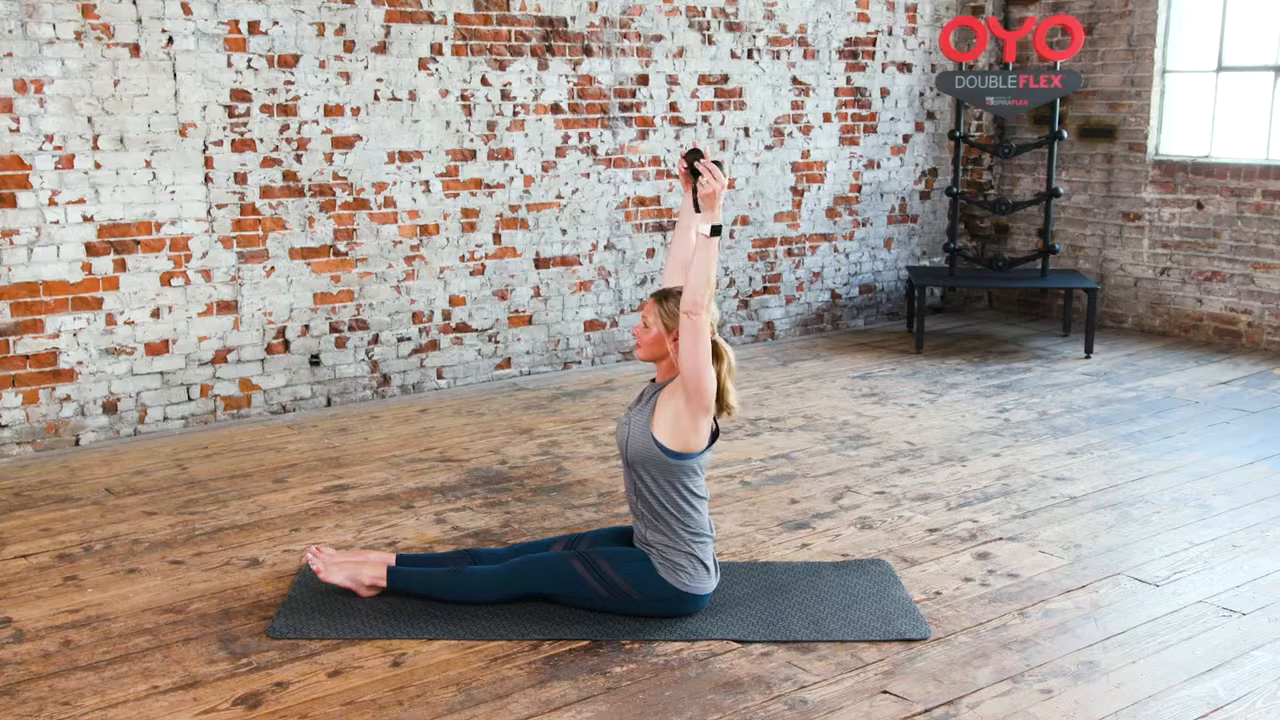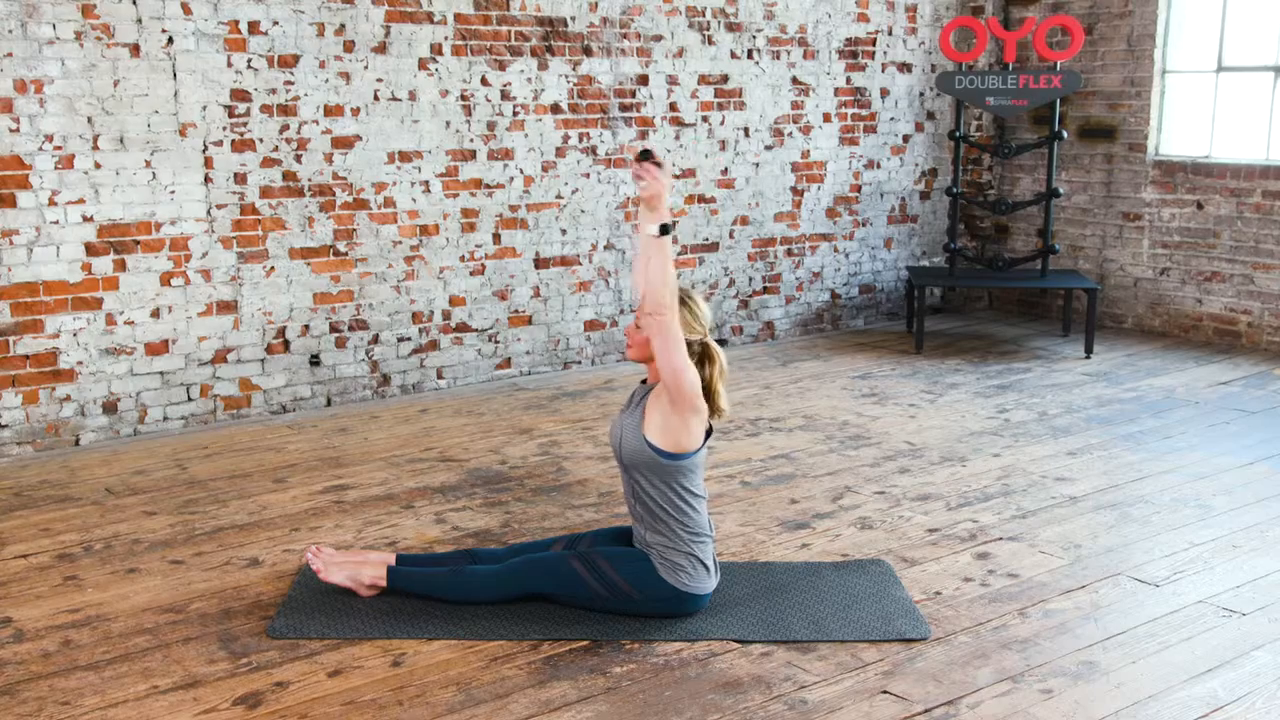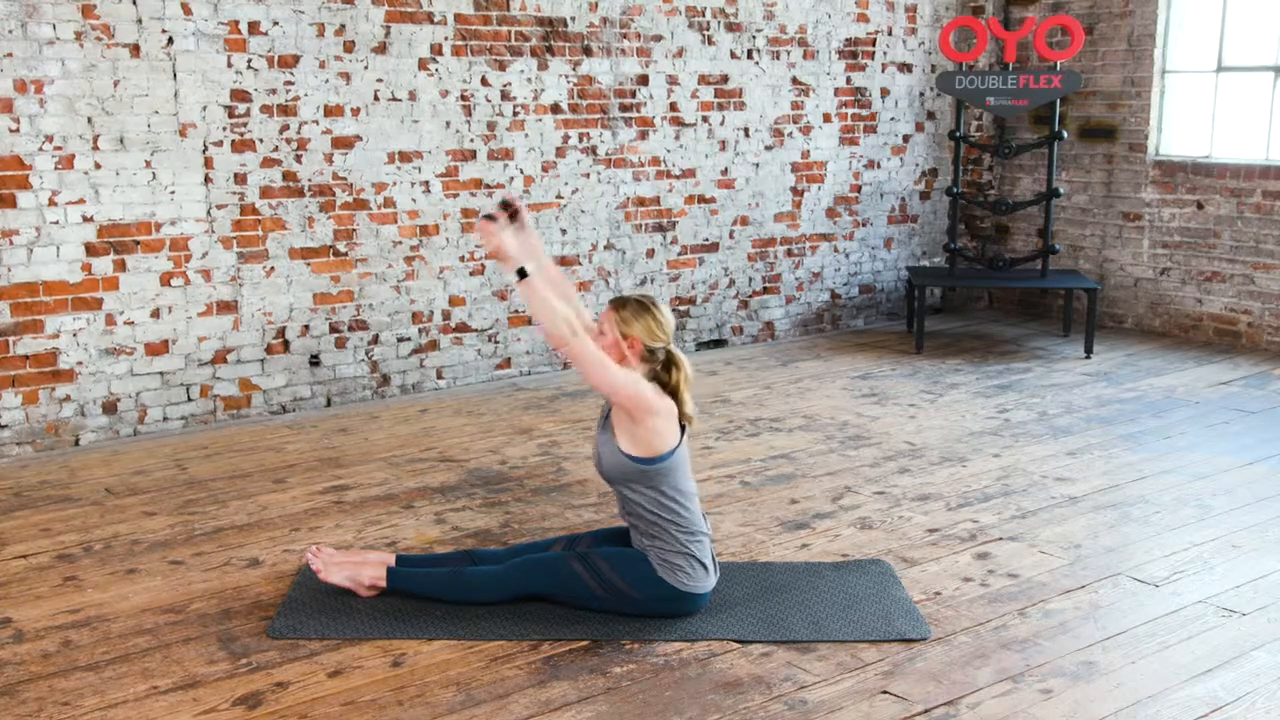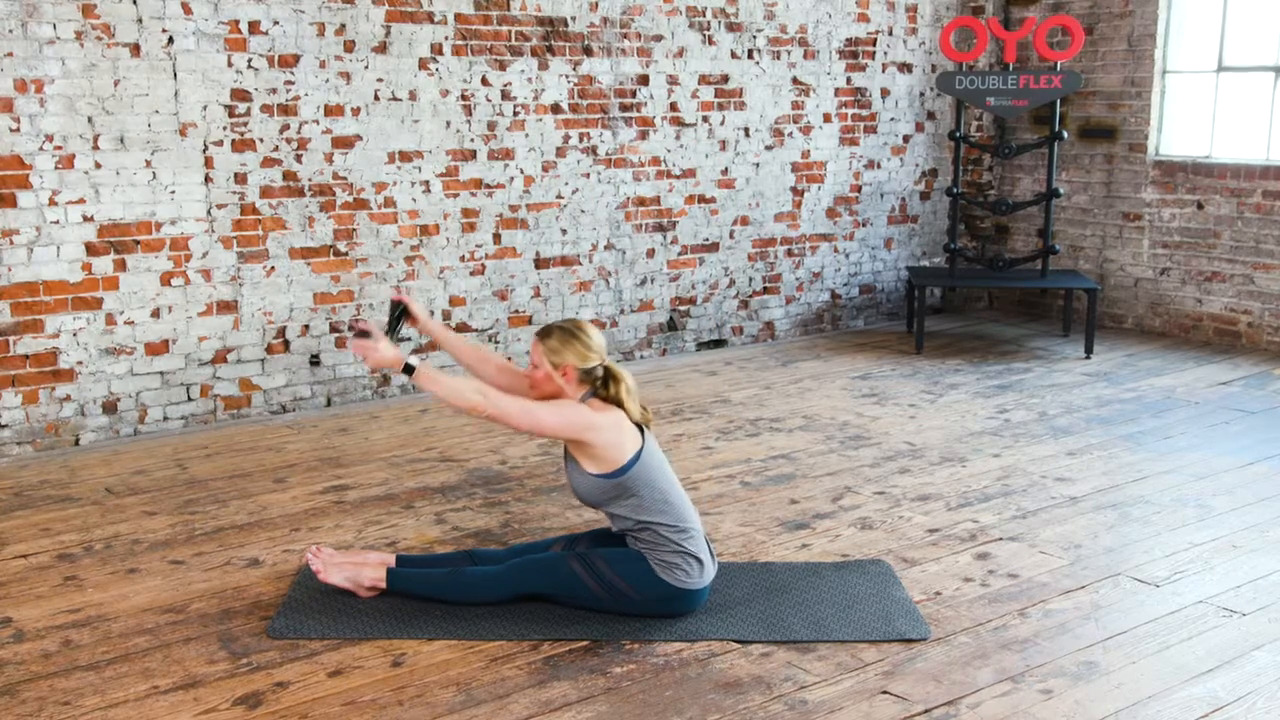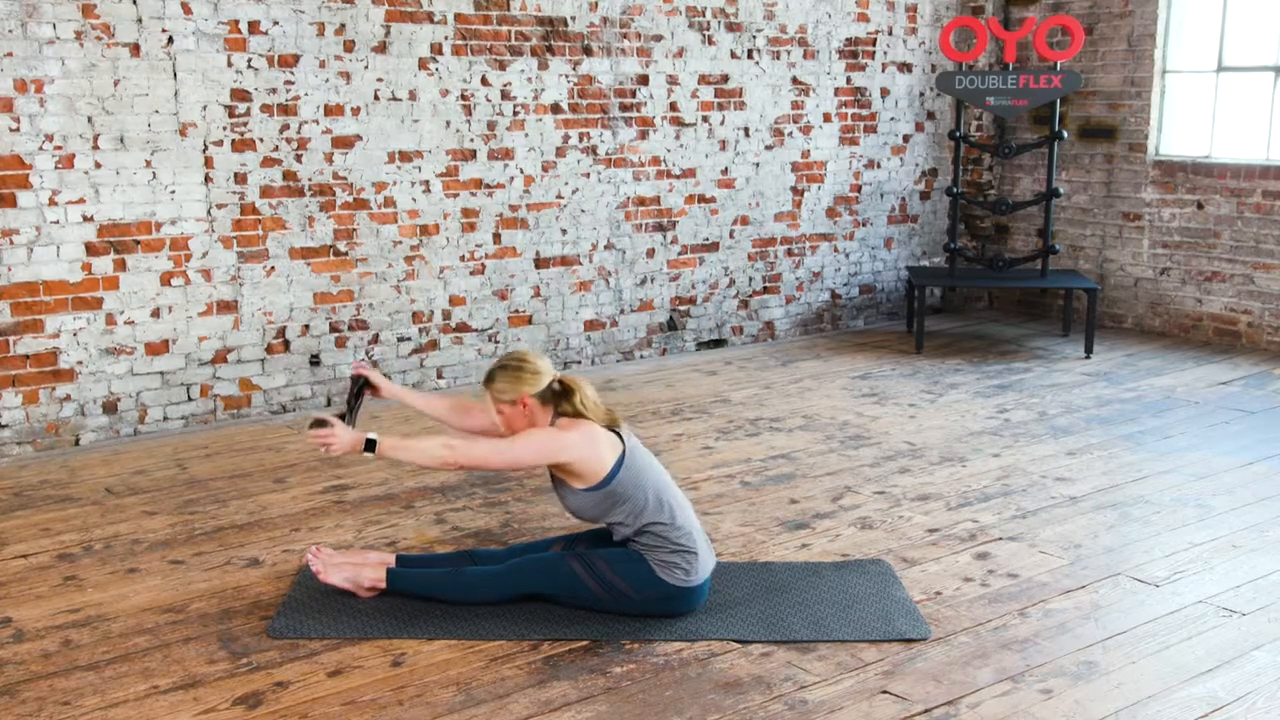
dt=0.4s
person 1, frame 1
left shoulder: (691, 400)
right shoulder: (667, 384)
left elbow: (695, 311)
right elbow: (676, 286)
left wrist: (711, 219)
right wrist: (689, 206)
left hip: (674, 580)
right hip: (653, 547)
left knee: (527, 575)
right knee: (516, 555)
left ankle: (379, 577)
right ankle: (386, 560)
person 1, frame 2
left shoulder: (682, 401)
right shoulder: (657, 386)
left elbow: (662, 311)
right elbow: (650, 291)
left wrist: (659, 219)
right wrist: (650, 212)
left hip: (675, 580)
right hip: (654, 548)
left knee: (528, 575)
right knee: (516, 555)
left ankle: (378, 578)
right ankle: (383, 562)
person 1, frame 3
left shoulder: (646, 404)
right shoulder: (635, 390)
left elbow: (568, 338)
right elbow: (573, 316)
left wrist: (517, 262)
right wrist: (527, 241)
left hip: (674, 580)
right hip: (651, 549)
left knee: (526, 576)
right knee: (512, 556)
left ankle: (379, 578)
right ankle: (386, 562)
person 1, frame 4
left shoulder: (592, 420)
right shoulder: (586, 397)
left elbow: (484, 403)
right elbow: (501, 373)
left wrist: (400, 362)
right wrist: (430, 326)
left hip: (672, 579)
right hip: (654, 550)
left knee: (522, 576)
right knee: (513, 558)
left ankle: (379, 577)
right ankle: (385, 562)
person 1, frame 5
left shoulder: (567, 439)
right shoulder: (562, 418)
left elbow: (453, 454)
right elbow: (466, 415)
left wrist: (362, 442)
right wrist: (391, 389)
left hip: (671, 578)
right hip: (651, 549)
left knee: (523, 577)
right knee: (509, 558)
left ankle: (378, 577)
right ankle: (385, 561)
